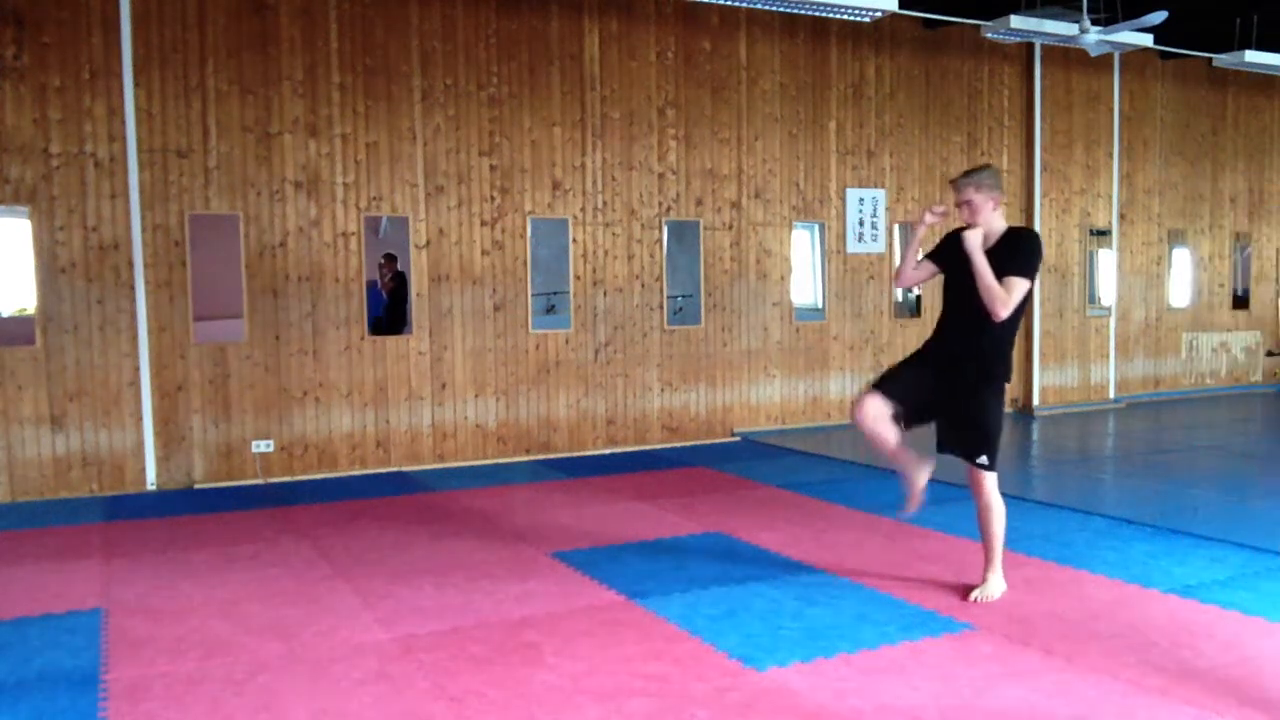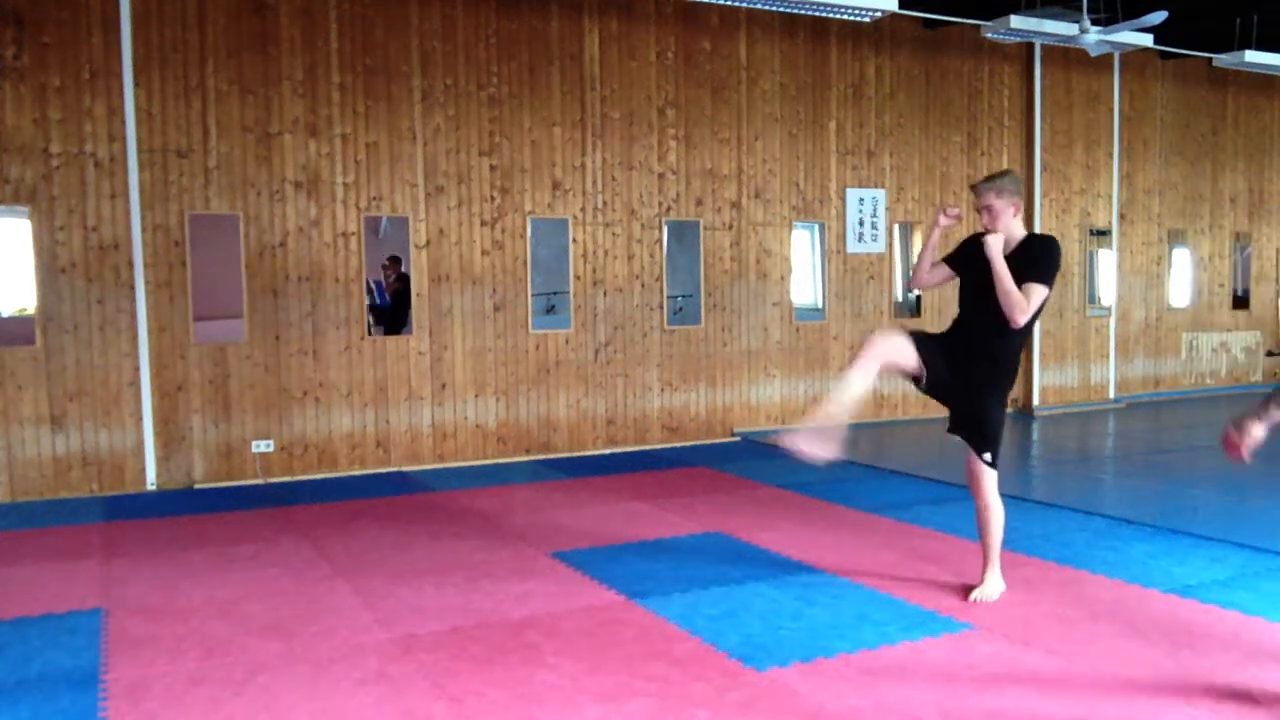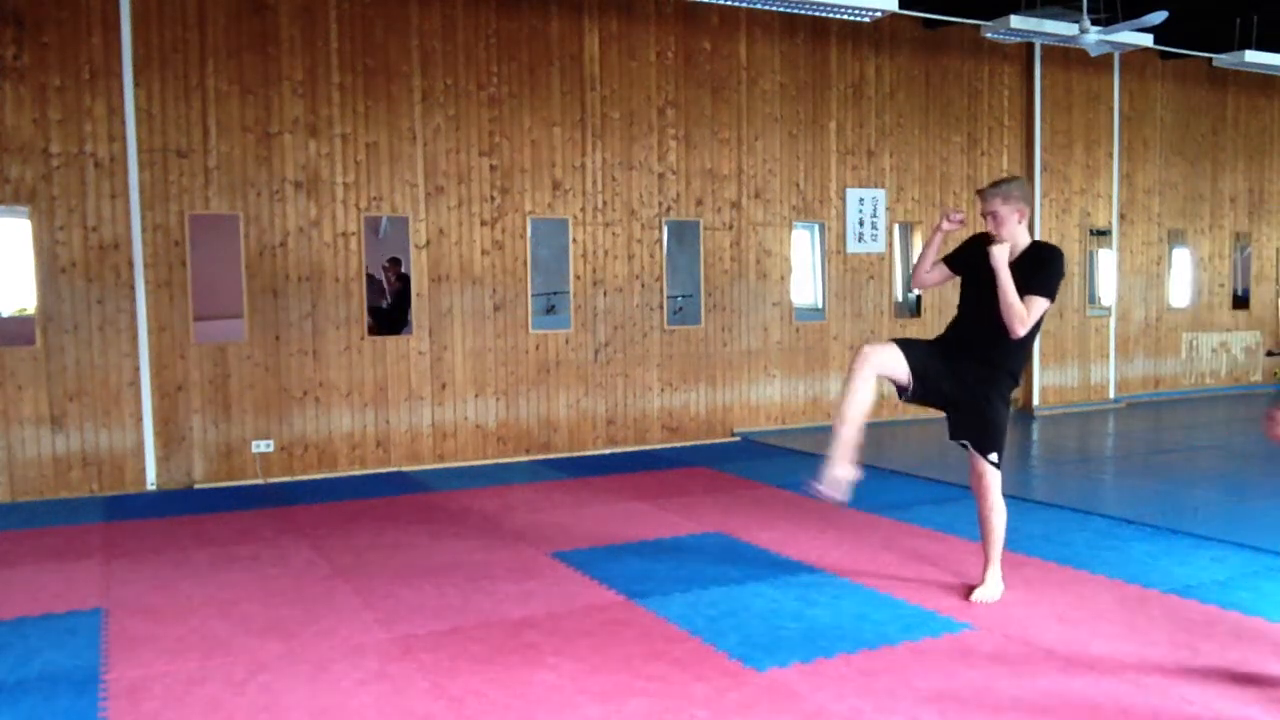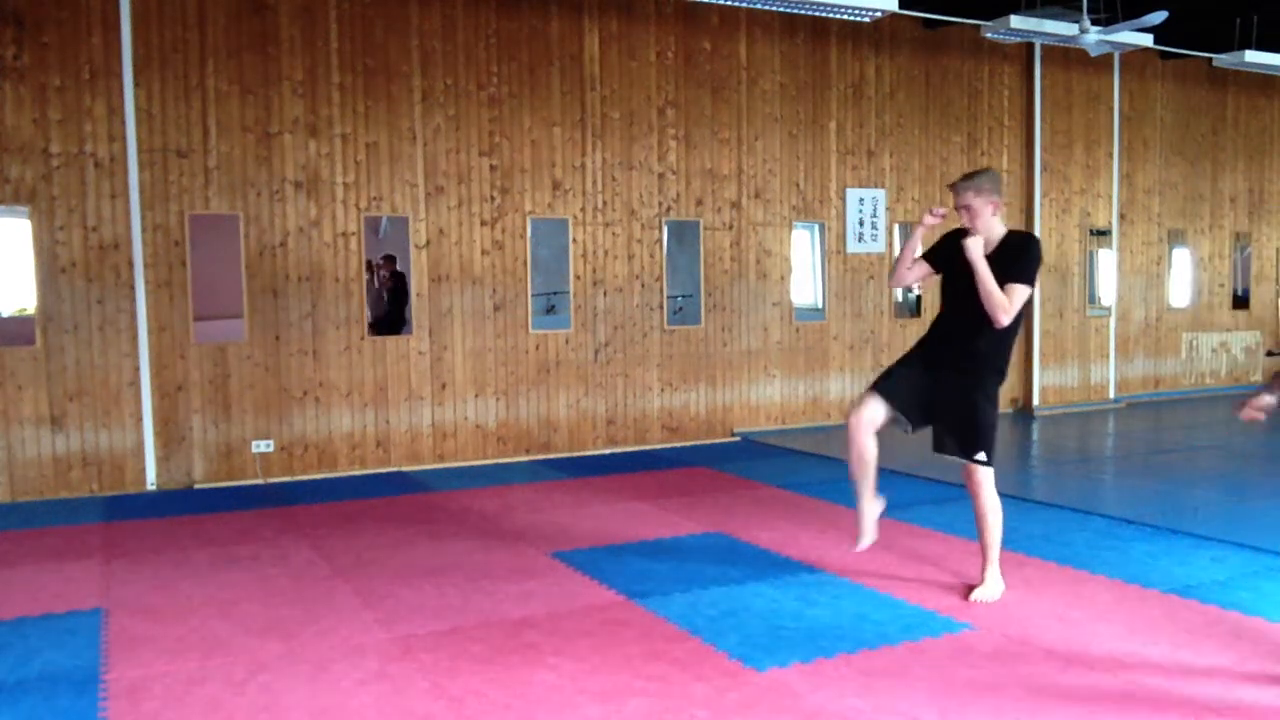
dt=0.3s
person 1, frame 1
left shoulder: (1023, 243)
right shoulder: (956, 241)
left elbow: (1000, 309)
right elbow: (903, 280)
left wrist: (975, 251)
right wrist: (920, 230)
left hip: (981, 375)
right hip: (936, 360)
left knee: (982, 479)
right knee: (866, 412)
left ankle: (994, 575)
right ankle: (912, 468)
person 1, frame 2
left shoulder: (1043, 250)
right shoulder: (976, 245)
left elbow: (1018, 316)
right elbow: (920, 282)
left wrist: (996, 257)
right wrist: (937, 231)
left hip: (990, 375)
right hip: (947, 353)
left knee: (981, 478)
right knee: (881, 345)
left ankle: (993, 575)
right ankle: (822, 433)
person 1, frame 3
left shoulder: (1048, 260)
right shoulder: (977, 248)
left elbow: (1019, 326)
right elbow: (921, 279)
left wrist: (1000, 267)
right wrist: (936, 235)
left hip: (989, 379)
right hip: (945, 358)
left knee: (985, 478)
right knee: (870, 358)
left ankle: (992, 575)
right ankle: (841, 464)
person 1, frame 4
left shoulder: (1023, 247)
right shoulder: (955, 242)
left elbow: (1002, 315)
right elbow: (899, 279)
left wrist: (976, 258)
right wrist: (920, 229)
left hip: (976, 376)
right hip: (929, 359)
left knee: (978, 477)
right knee: (861, 419)
left ankle: (992, 575)
right ankle: (868, 503)
